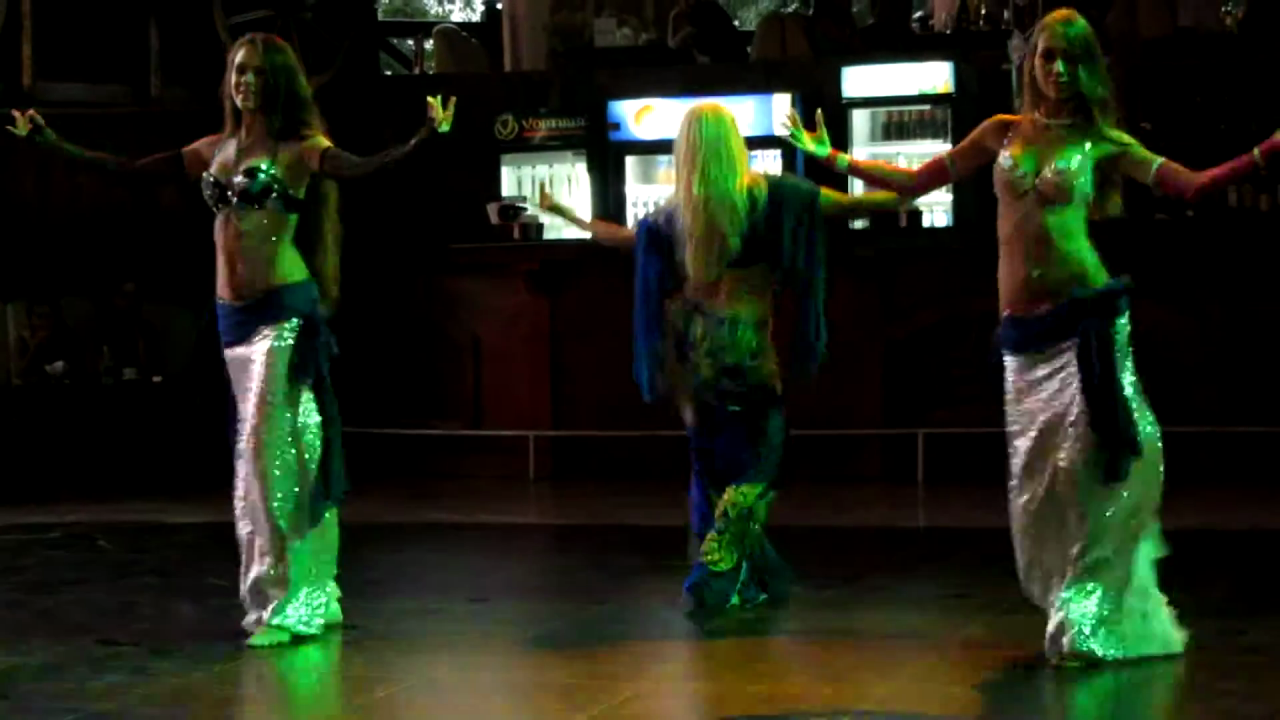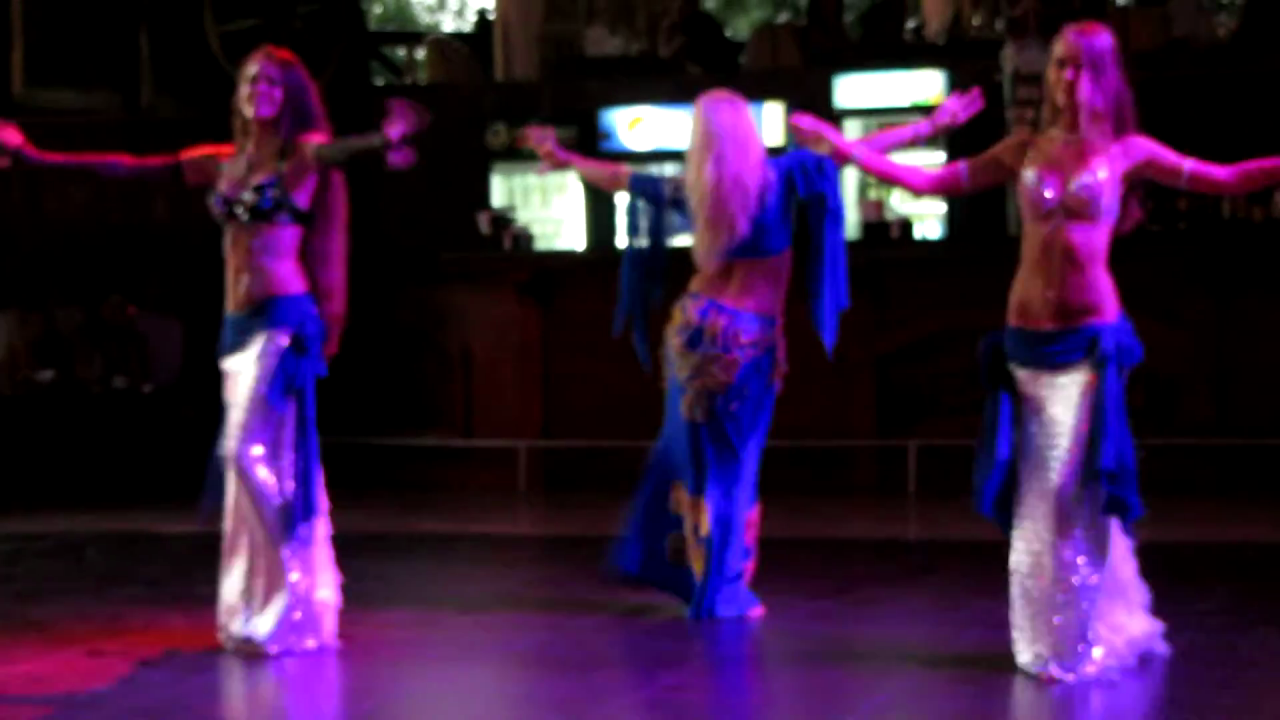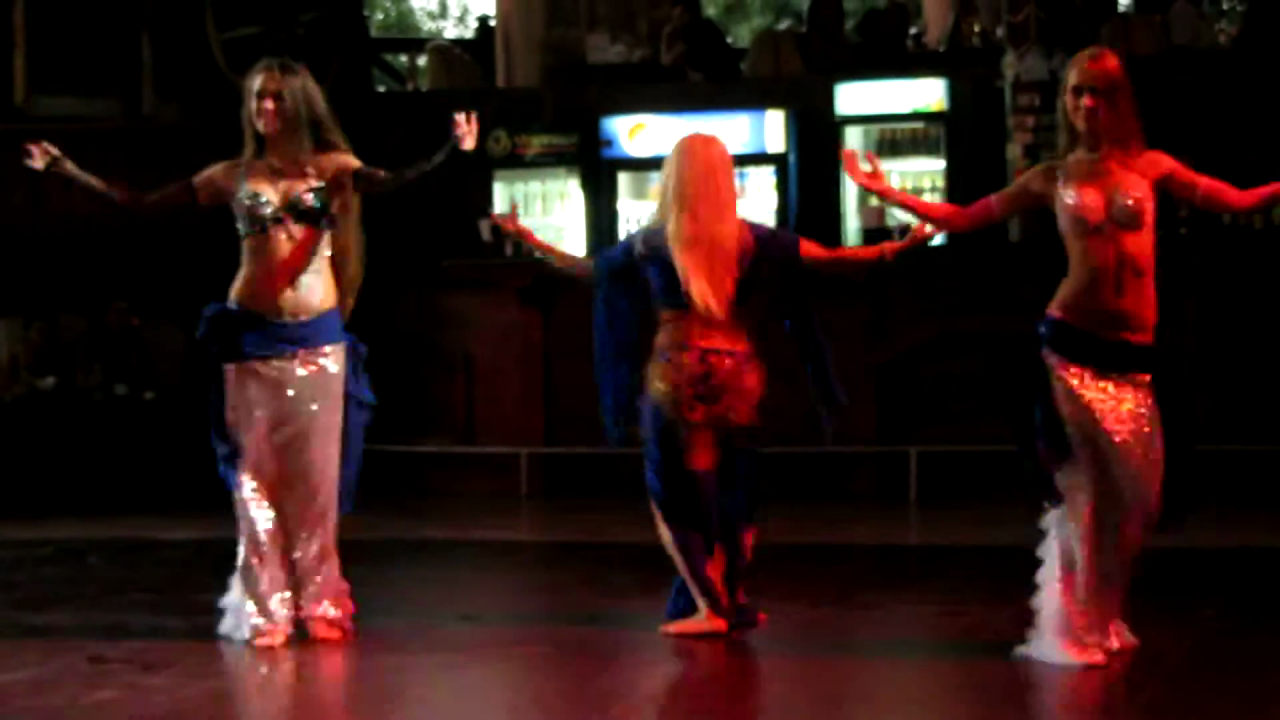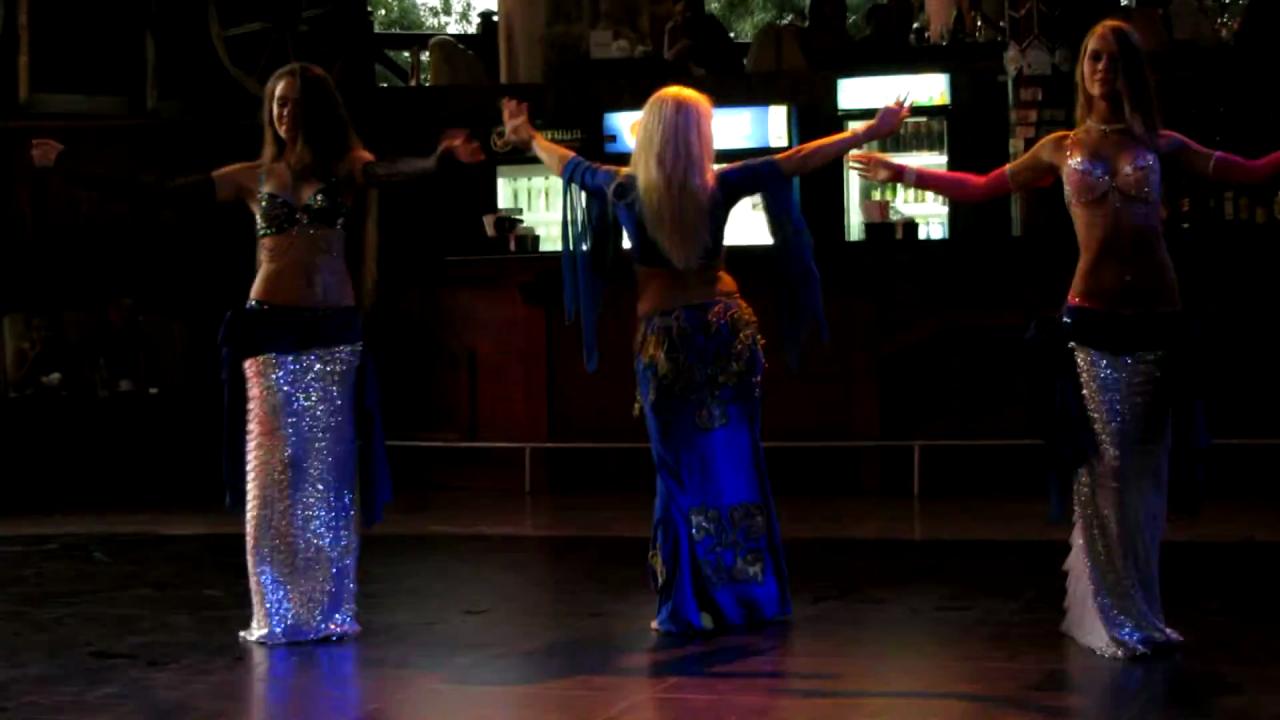
dt=1s
person 1, frame 1
left shoulder: (1104, 142)
right shoulder: (1000, 132)
left elbow: (1190, 186)
right elbow: (915, 181)
right wrist: (836, 159)
left hip: (1087, 316)
right hip: (1022, 329)
left knee: (1082, 468)
right knee: (1035, 482)
left ankle: (1089, 624)
right ankle: (1080, 610)
person 1, frame 2
left shoulder: (1127, 150)
right shoulder: (1023, 149)
left elbow: (1223, 180)
right elbow: (932, 183)
right wrist: (848, 150)
left hip: (1092, 339)
right hip: (1028, 341)
left knee: (1077, 485)
right knee: (1040, 494)
left ankle: (1082, 642)
right ankle: (1048, 639)
person 1, frame 3
left shoulder: (1150, 167)
right shoulder: (1049, 177)
right elbow: (964, 219)
right wrist: (885, 191)
left hip: (1135, 352)
right hip: (1072, 342)
left knee: (1134, 488)
right knee: (1086, 479)
left ankle: (1097, 617)
right ankle: (1073, 627)
person 1, frame 4
left shoulder: (1158, 142)
right shoulder: (1061, 147)
right elbow: (980, 188)
right wrist: (902, 172)
left hip: (1155, 318)
right hip: (1092, 320)
left knee: (1143, 467)
right knee: (1107, 467)
left ankle: (1136, 611)
right ankle: (1111, 617)
person 2, frame 1
left shoulder: (302, 148)
right shoulder: (214, 150)
left elbow: (362, 167)
right elbow: (132, 170)
left wrist: (426, 138)
right wrist: (50, 140)
left hip: (286, 313)
right hip: (235, 319)
left knee: (278, 455)
right knee: (258, 459)
left ankle: (286, 604)
right ankle: (278, 594)
person 2, frame 2
left shoulder: (303, 151)
right shoulder: (219, 161)
left elbow: (334, 152)
right elbow: (130, 166)
left wrist: (386, 140)
left hip: (282, 320)
right hip: (240, 325)
left knee: (259, 458)
right knee: (248, 462)
left ankle: (288, 615)
right ankle: (263, 612)
person 2, frame 3
left shoulder: (330, 166)
right shoulder: (232, 175)
left elbow: (392, 183)
right elbow: (143, 205)
left wrist: (454, 151)
right wrist: (66, 170)
left hip: (316, 335)
right hip: (249, 335)
left knee: (314, 473)
right knee: (258, 473)
left ankle: (319, 603)
right ankle: (269, 609)
person 2, frame 4
left shoulder: (349, 167)
right shoulder: (254, 176)
left elbow: (398, 170)
right elbow: (165, 192)
left wrist: (445, 155)
right wrist: (73, 168)
left hip: (336, 328)
right hip: (272, 327)
left knee: (329, 470)
right knee: (276, 467)
left ankle: (324, 604)
right ankle: (274, 608)
person 3, frame 1
left shoulder: (675, 208)
right shoulder: (764, 192)
left elbow: (628, 238)
right elbow: (847, 206)
left wrist: (569, 216)
right wrist: (906, 196)
left hip: (690, 335)
right hip: (745, 336)
left knee: (713, 461)
right knee: (754, 460)
left ankle: (742, 575)
right ankle: (716, 576)
person 3, frame 2
left shoulder: (689, 187)
right shoulder: (778, 175)
left elbow: (616, 177)
right elbow: (859, 149)
left wrist: (561, 155)
right wrist: (933, 123)
left hip: (695, 323)
right hip: (749, 336)
left knee: (686, 447)
right knee: (734, 461)
left ankle: (657, 562)
right ankle: (724, 590)
person 3, frame 3
left shoulder: (652, 240)
right shoulder: (749, 236)
left elbow: (586, 269)
right elbow: (831, 259)
left wrist: (528, 239)
right wrist: (899, 248)
left hip: (677, 376)
right hip: (737, 375)
left knee: (675, 497)
right knee: (731, 494)
left ankle: (712, 608)
right ankle: (736, 602)
person 3, frame 4
left shoulder: (623, 189)
right shoulder: (716, 184)
left elbow: (564, 162)
right elbow: (795, 161)
left wrist: (528, 137)
right wrist: (870, 132)
left hip: (662, 336)
right hip: (723, 327)
left knee: (679, 471)
right knee: (730, 461)
left ankle: (681, 605)
right ankle: (739, 595)
